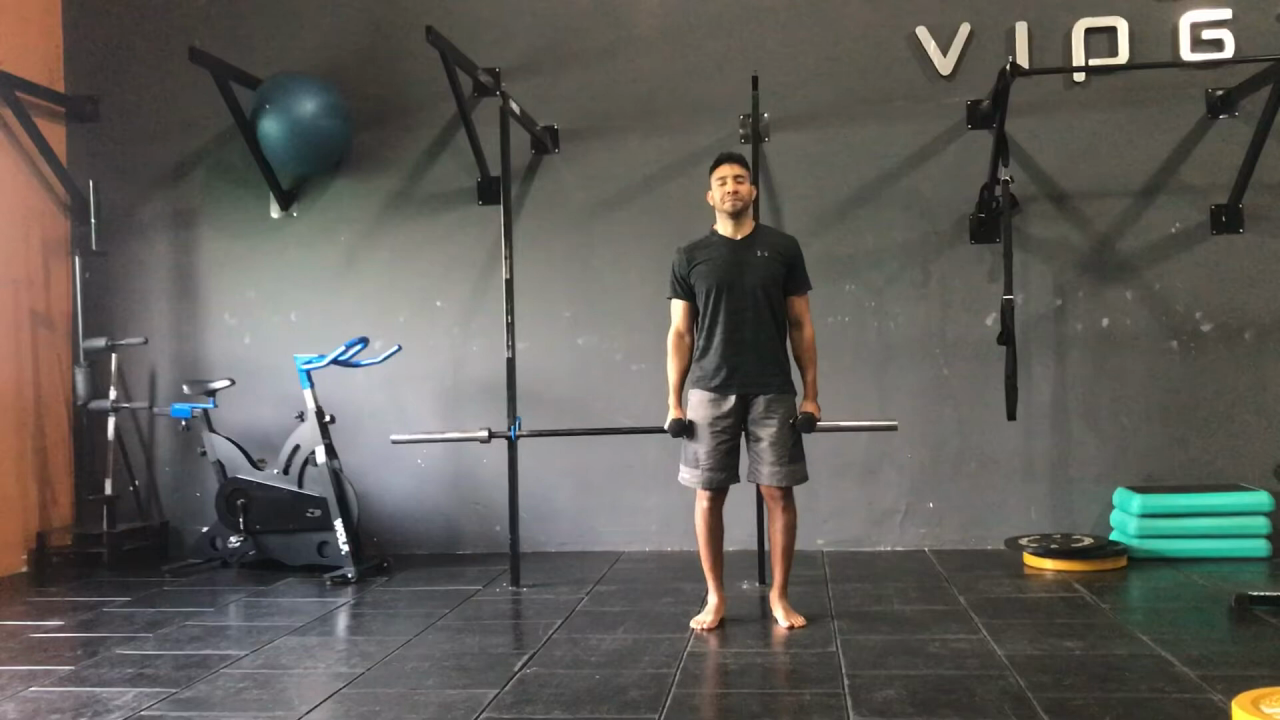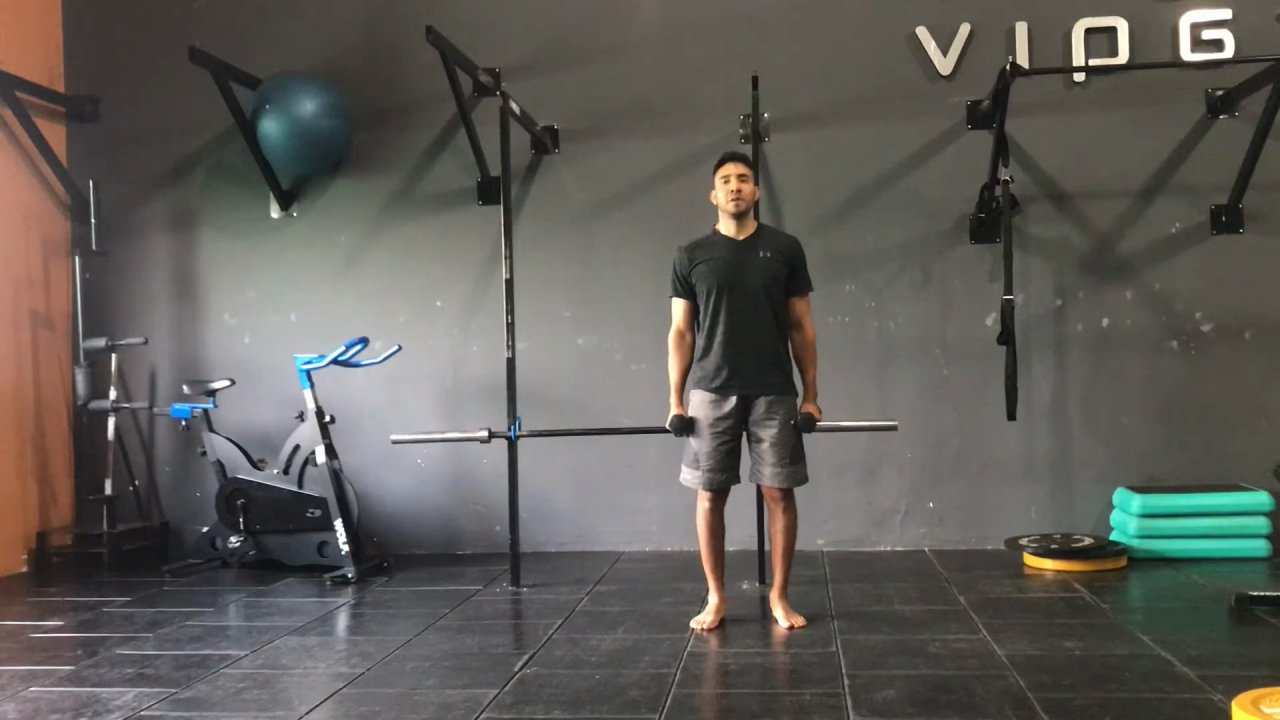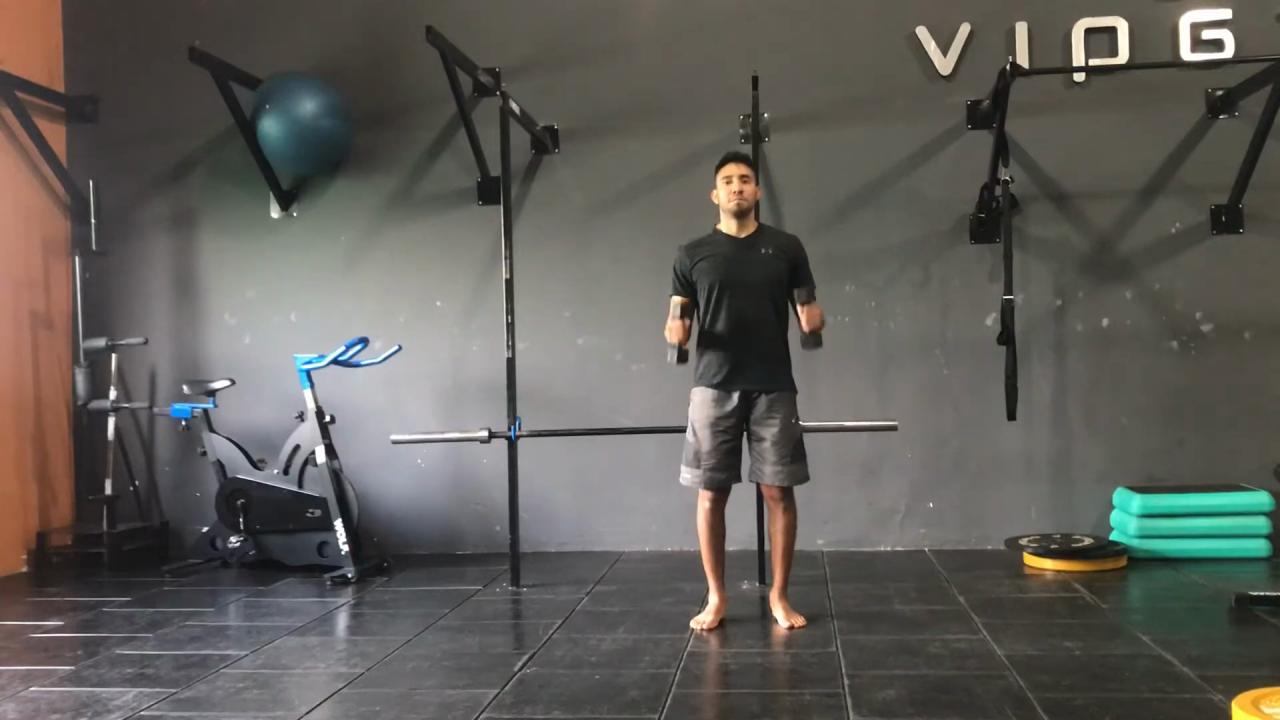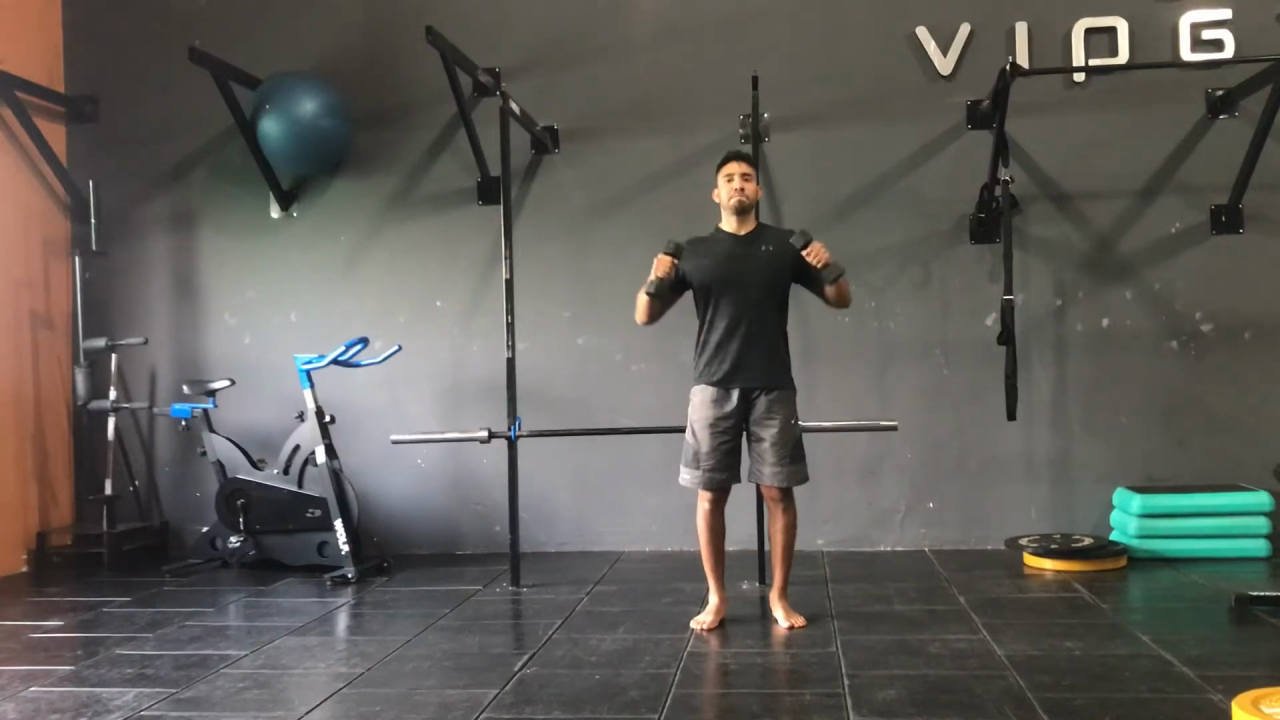
dt=0.7s
person 1, frame 1
left shoulder: (783, 248)
right shoulder: (690, 257)
left elbow: (800, 325)
right elbow: (680, 332)
left wrist: (811, 393)
right wrist: (674, 401)
left hip: (772, 393)
right hip: (710, 392)
left knee: (779, 492)
right knee: (708, 494)
left ankle: (779, 595)
right ankle: (714, 597)
person 1, frame 2
left shoulder: (785, 249)
right shoulder: (692, 256)
left elbow: (801, 326)
right elbow: (681, 331)
left wrist: (810, 394)
right wrist: (675, 399)
left hip: (773, 394)
right hip: (711, 393)
left knee: (780, 493)
right knee: (710, 495)
left ankle: (779, 595)
right ankle: (715, 597)
person 1, frame 3
left shoulder: (786, 247)
right shoulder: (692, 254)
left elbow: (808, 314)
right elbow: (678, 322)
left wrist: (814, 321)
right wrist: (673, 330)
left hip: (773, 389)
right hip: (714, 388)
left knee: (779, 492)
right knee: (710, 494)
left ankle: (779, 595)
right ankle: (715, 597)
person 1, frame 4
left shoulder: (786, 244)
right shoulder: (693, 251)
left elbow: (841, 300)
right elbow: (645, 316)
left wrist: (829, 268)
right wrist: (655, 283)
left hip: (773, 388)
right hip: (714, 387)
left knee: (780, 492)
right knee: (710, 494)
left ankle: (779, 596)
right ankle: (716, 598)
